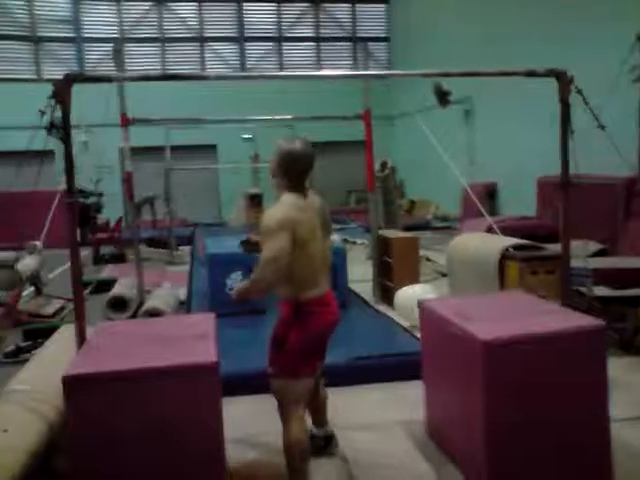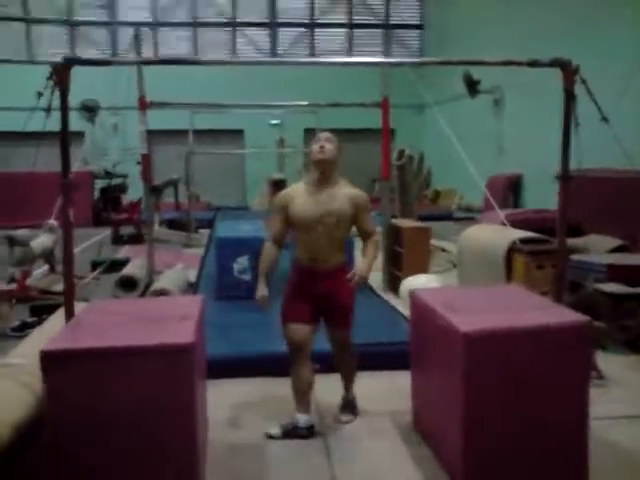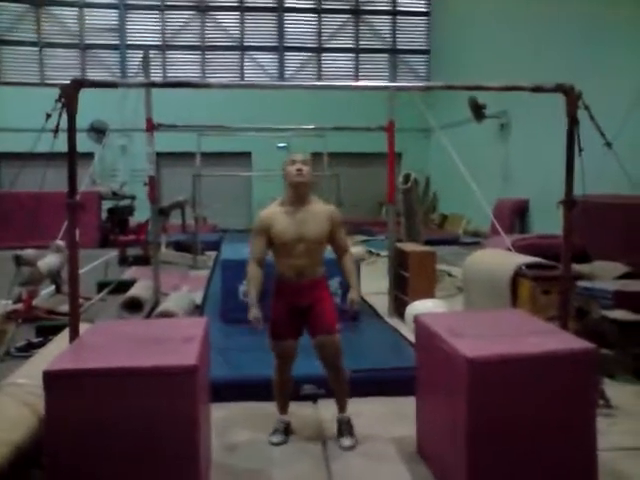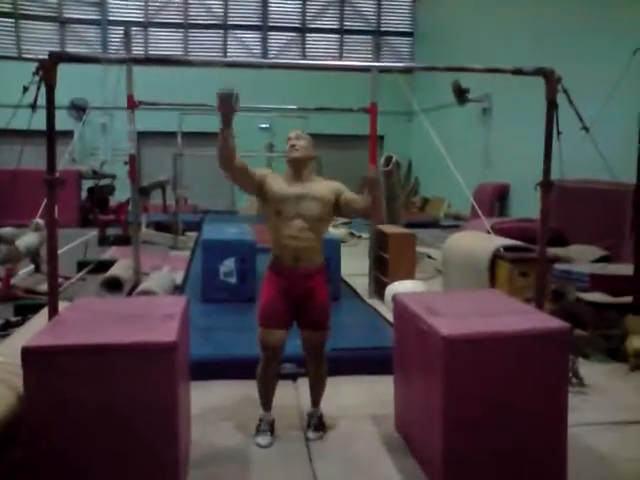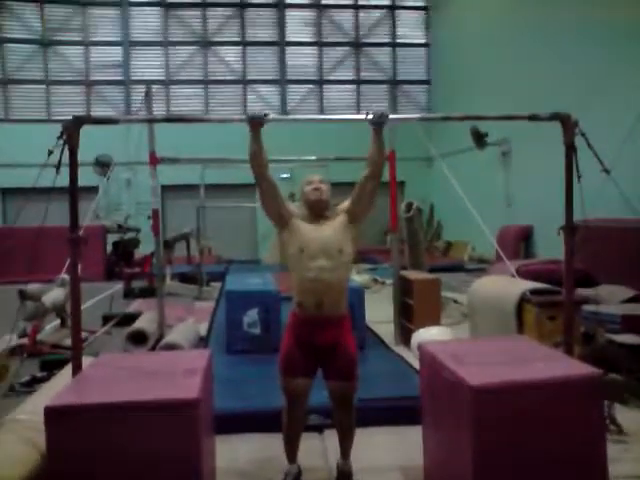
dt=1s
person 1, frame 1
left shoulder: (279, 215)
right shoulder: (317, 205)
left elbow: (268, 276)
left wrist: (242, 290)
right wrist: (265, 246)
left hip: (301, 313)
right hip: (326, 304)
left knee: (291, 404)
right knee: (310, 377)
right ankle: (322, 434)
person 1, frame 2
left shoulder: (354, 197)
right shoulder: (288, 197)
left elbow: (370, 236)
right elbow: (274, 242)
left wrist: (366, 264)
right wrist: (262, 280)
left hip: (337, 278)
right hip: (301, 278)
left knee: (341, 346)
right knee: (298, 348)
left ankle: (348, 396)
right ankle: (303, 420)
person 1, frame 3
left shoulder: (329, 213)
right shoulder: (267, 217)
left elbow: (343, 252)
right elbow: (256, 262)
left wrist: (353, 287)
right wrist: (253, 303)
left hip: (318, 291)
right hip: (284, 293)
left knee: (332, 358)
right knee: (283, 361)
left ankle: (343, 417)
right ankle: (283, 420)
person 1, frame 4
left shoulder: (331, 190)
right shoulder: (266, 183)
left elbow: (365, 209)
right elbow: (230, 165)
left wrist: (372, 189)
right wrist: (226, 122)
left hip: (314, 280)
right hip: (277, 279)
left knee: (315, 351)
right knee: (271, 350)
left ankle: (315, 411)
right ankle: (266, 417)
person 1, frame 5
left shoulder: (347, 219)
right shoulder: (288, 221)
left elbow: (371, 176)
right elbow: (262, 177)
left wrist: (377, 132)
right wrist: (255, 134)
left hip: (338, 326)
right hip: (301, 326)
left knee: (344, 399)
right knee: (294, 400)
